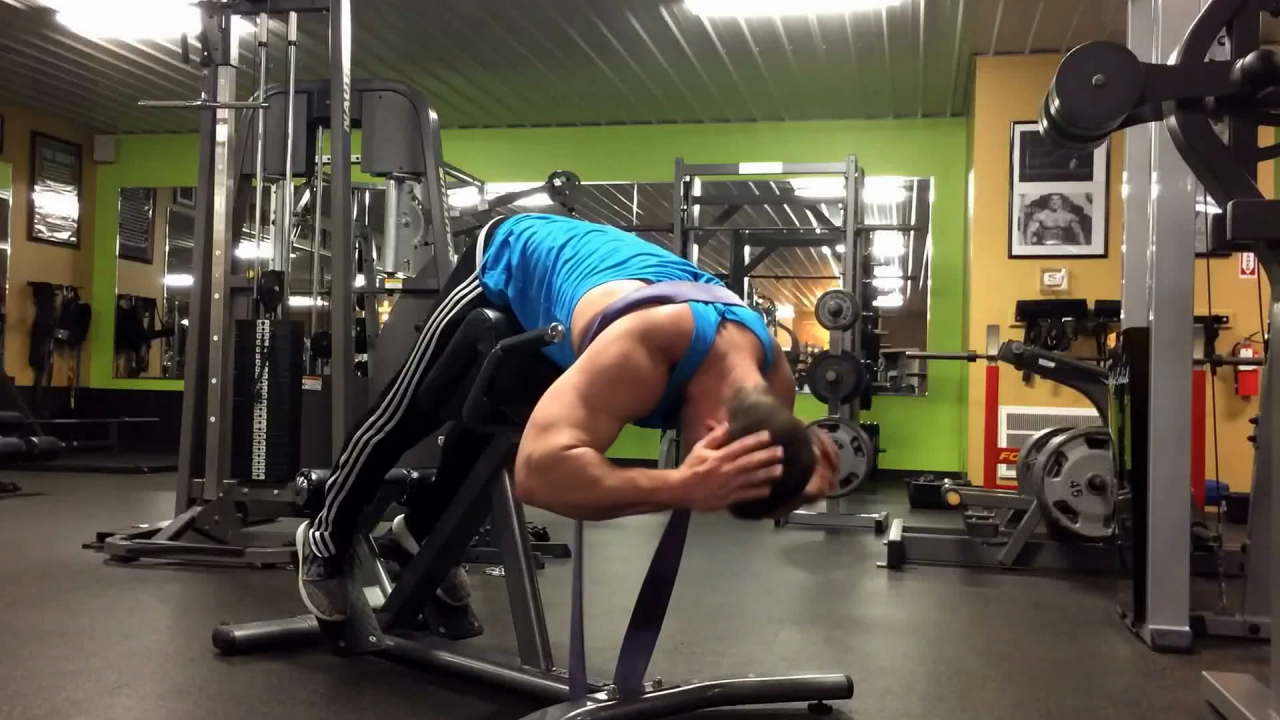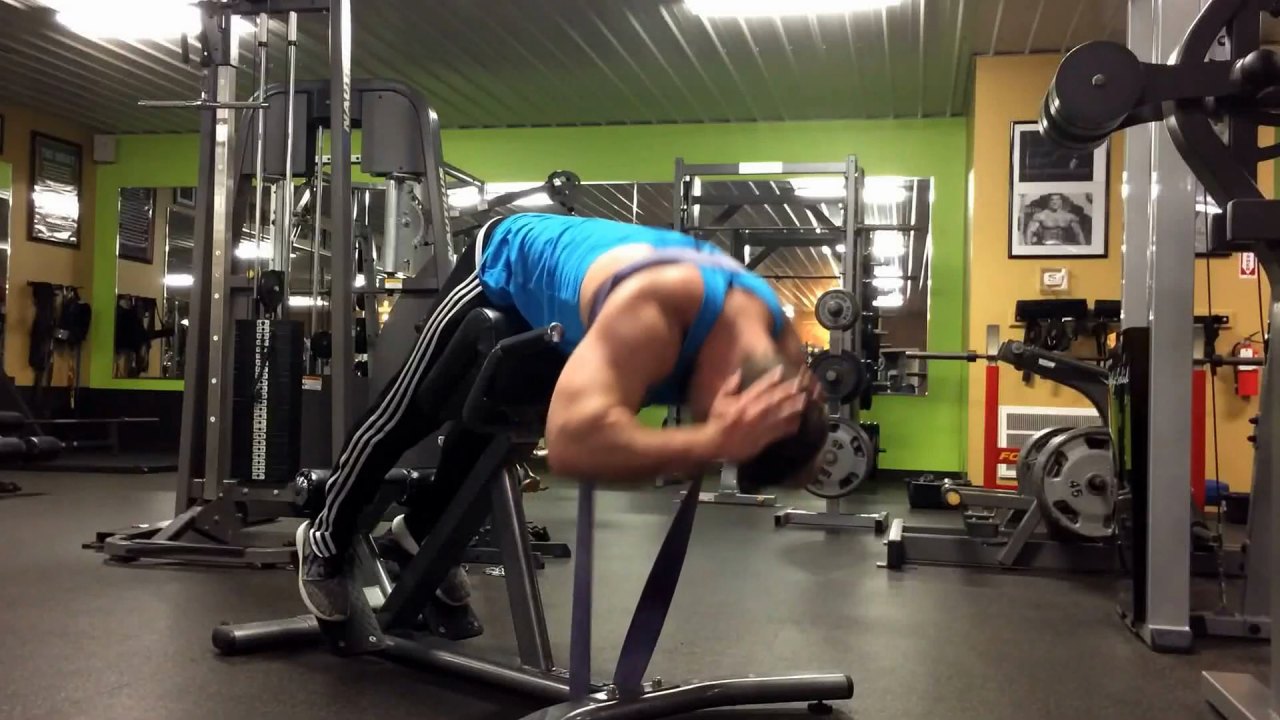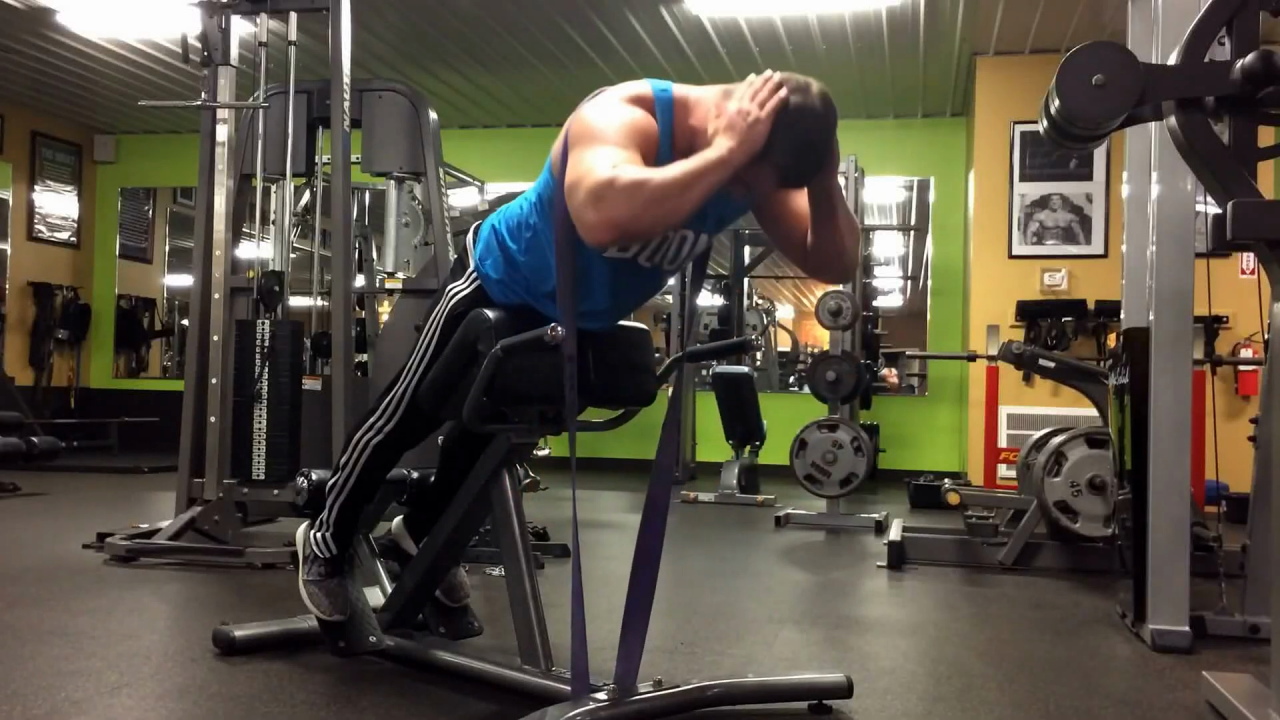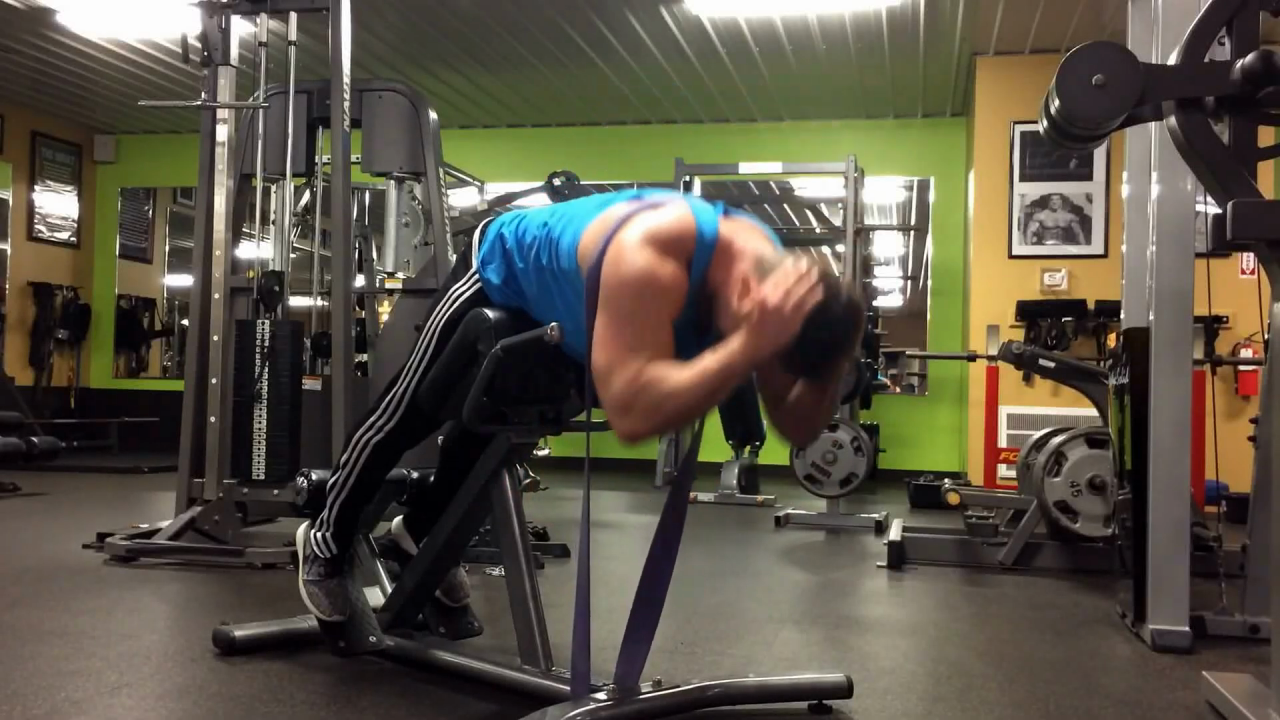
dt=0.5s
person 1, frame 1
left shoulder: (769, 371)
right shoulder: (642, 346)
right elbow: (537, 471)
left wrist: (804, 480)
right wrist: (684, 486)
left hip: (575, 257)
right hip: (509, 264)
right knee: (406, 418)
left ankle: (420, 529)
right ankle: (325, 542)
person 1, frame 2
left shoulder: (778, 345)
right shoulder: (650, 314)
left elbow: (796, 436)
right elbow: (570, 443)
right wrist: (710, 439)
right hip: (511, 265)
right knee: (407, 418)
left ankle: (419, 531)
right ankle: (324, 543)
person 1, frame 3
left shoulder: (750, 168)
right shoulder: (624, 116)
left elbow: (835, 267)
right elbow: (604, 216)
left wrist: (823, 180)
right wrist: (726, 150)
left hip: (582, 323)
right hip: (501, 283)
left knee: (494, 432)
right knee: (404, 423)
left ankle: (420, 532)
right ankle: (327, 542)
person 1, frame 4
left shoulder: (773, 273)
right shoulder: (654, 250)
left elbow: (802, 425)
right elbow: (630, 412)
right wrist: (748, 346)
left hip: (558, 321)
right hip: (506, 271)
right knee: (407, 419)
left ankle: (422, 531)
right ankle: (326, 543)
